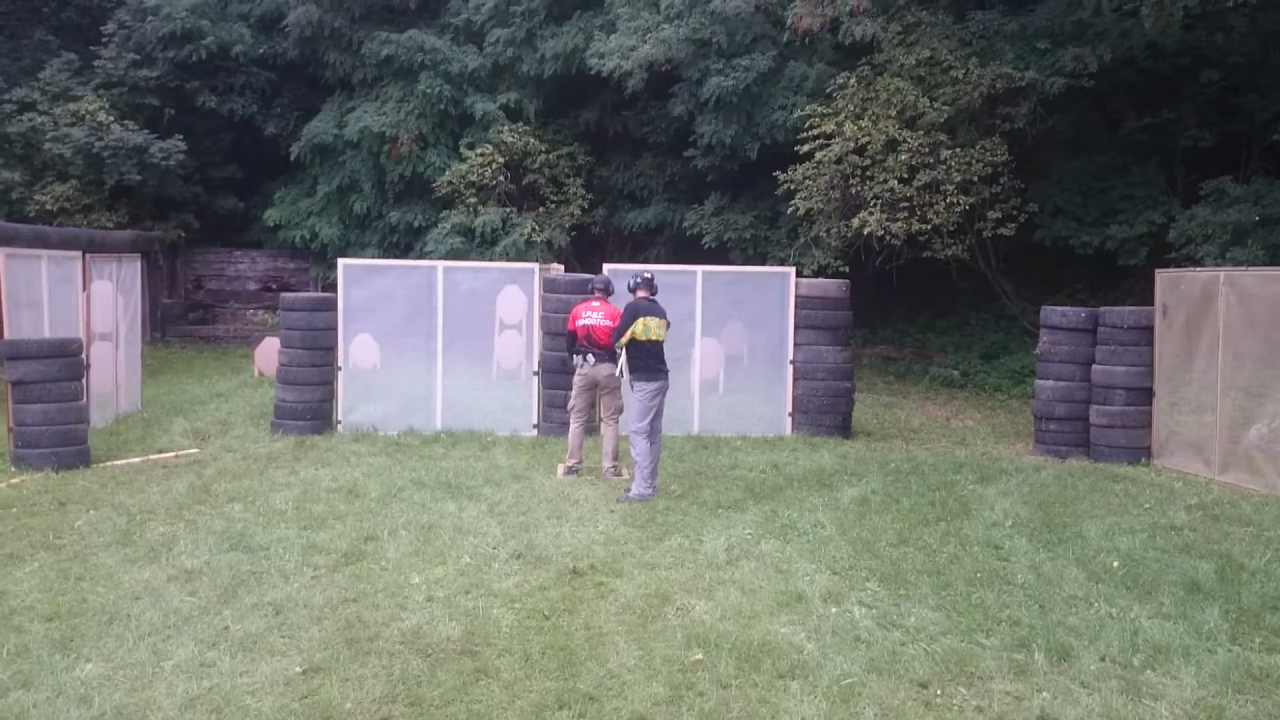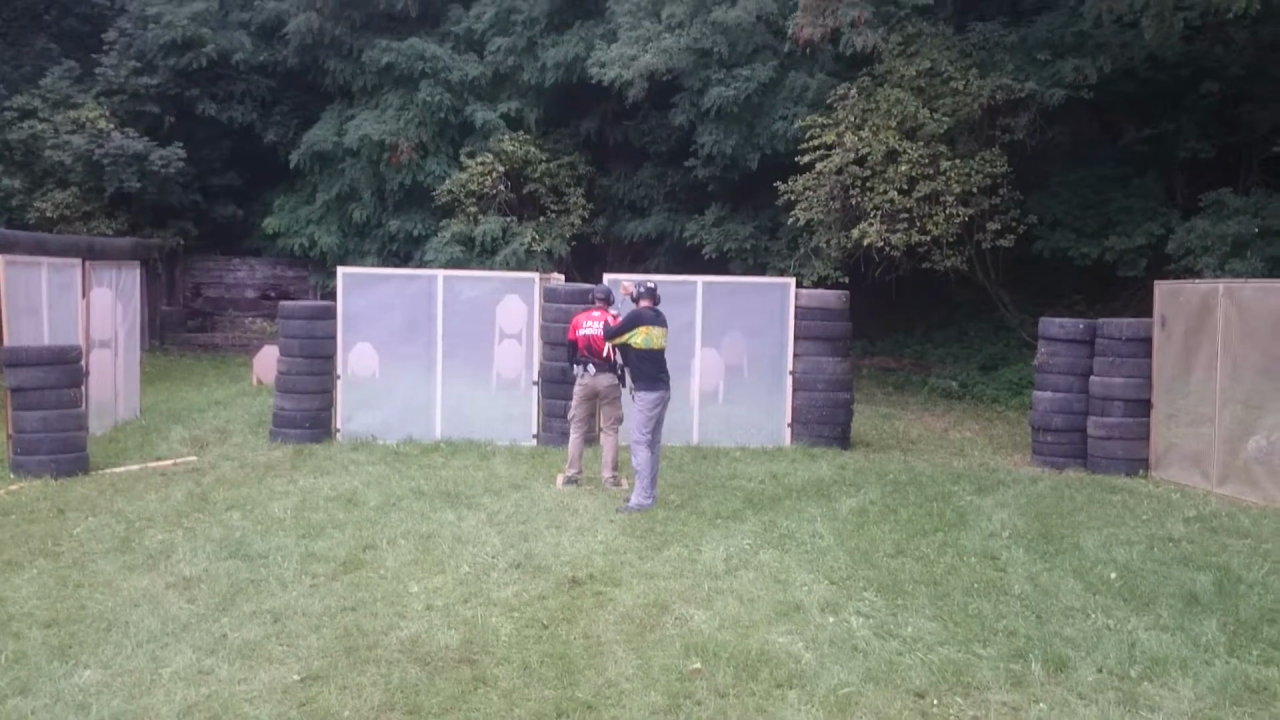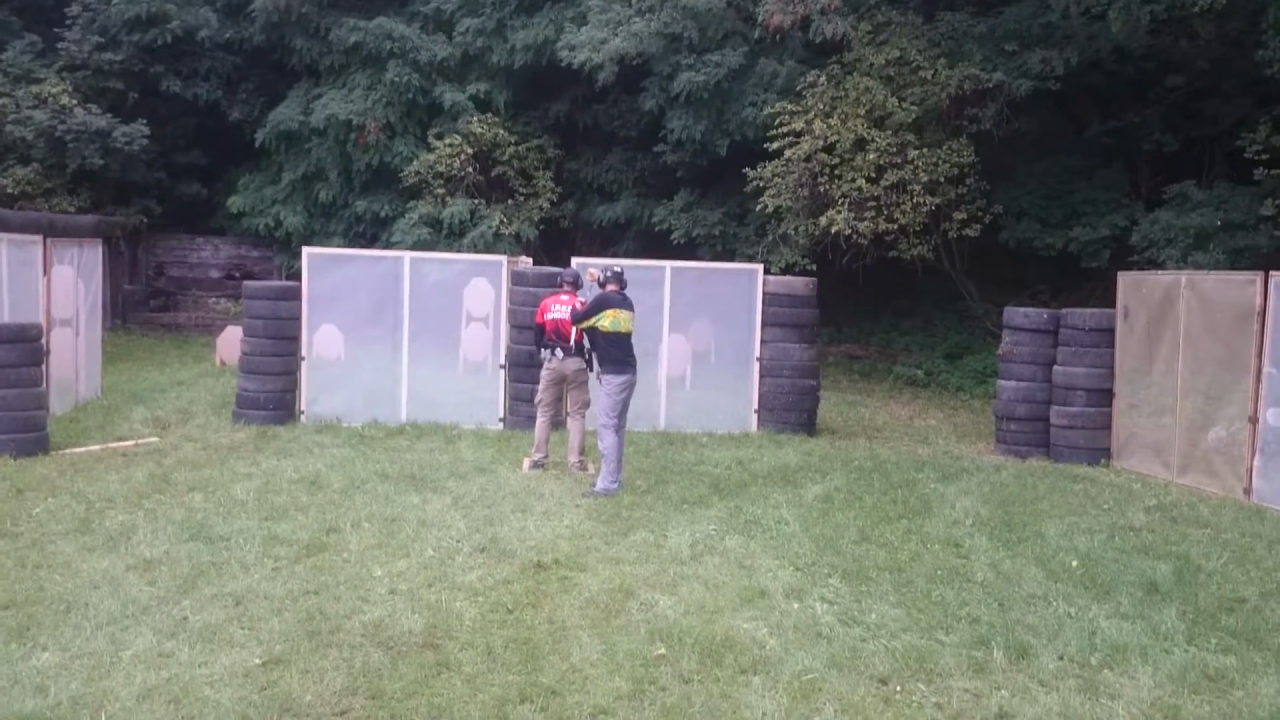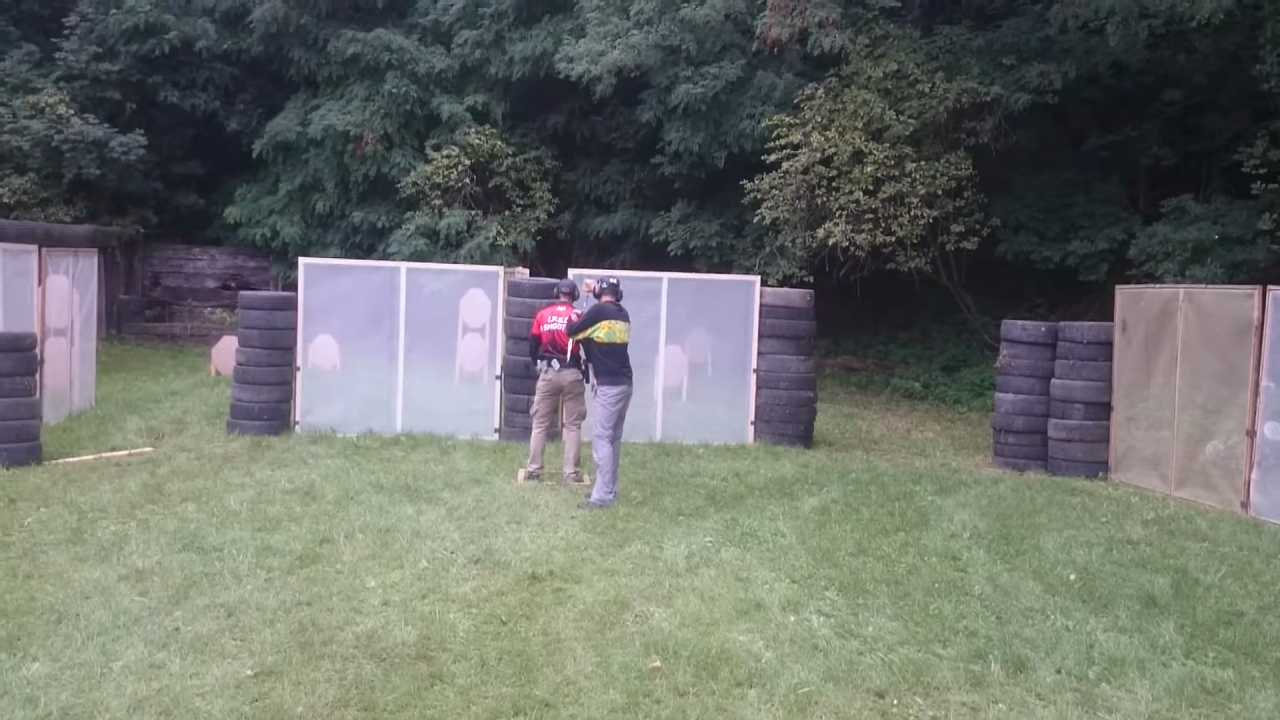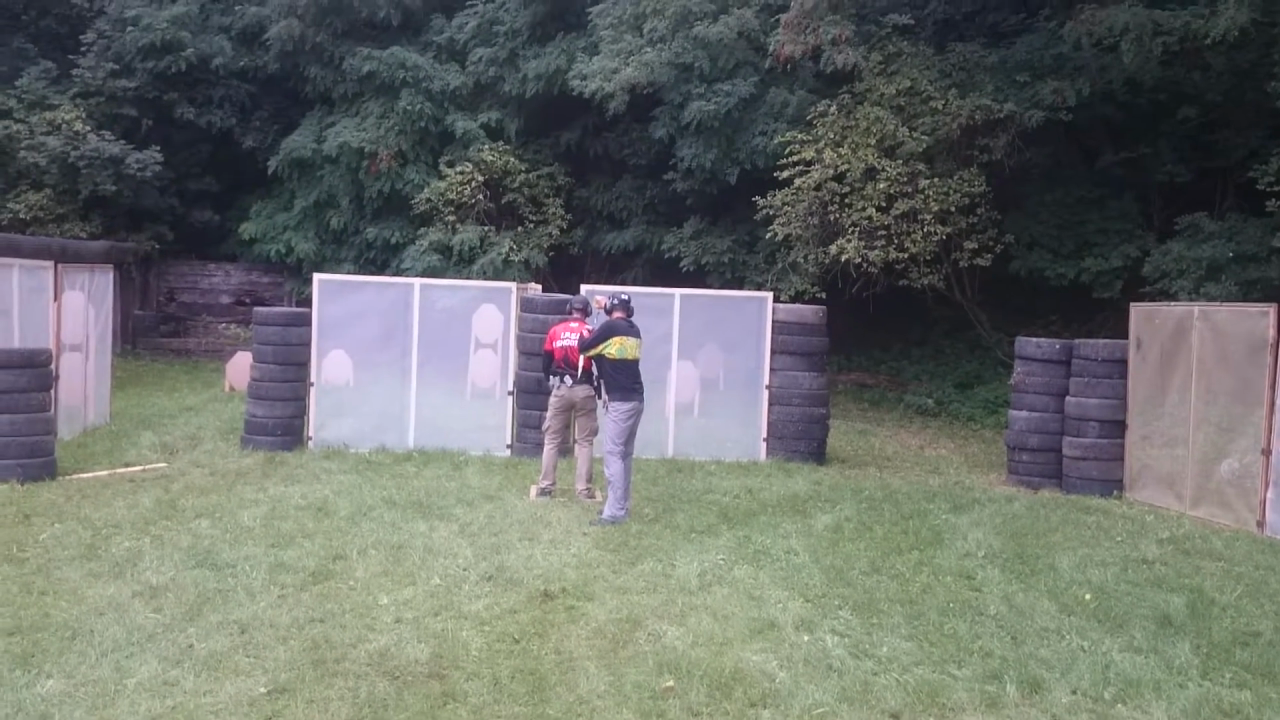
dt=0.5s
person 1, frame 1
left shoulder: (634, 307)
right shoulder: (659, 310)
left elbow: (617, 339)
left wrist: (623, 343)
left hip: (645, 380)
right hip: (660, 377)
left knee: (638, 433)
right knee: (653, 433)
left ankle: (642, 489)
right ankle: (649, 484)
person 1, frame 2
left shoulder: (637, 315)
right shoulder: (660, 318)
left elbow: (609, 336)
right wrist: (633, 291)
left hip: (647, 390)
right hip: (661, 388)
left knee: (640, 443)
right knee: (653, 443)
left ankle: (642, 500)
right ankle: (648, 494)
person 1, frame 3
left shoulder: (604, 299)
right shoulder: (627, 302)
left elbow: (576, 320)
left wrist: (578, 307)
right wrist: (593, 294)
left hip: (614, 374)
right hip: (628, 371)
left knee: (607, 427)
right knee: (618, 427)
left ankle: (607, 485)
right ankle: (613, 479)
person 1, frame 4
left shoulder: (599, 310)
right shoulder: (622, 313)
left elbow: (571, 332)
left wrist: (575, 319)
left hip: (610, 384)
right hip: (624, 382)
left knee: (601, 437)
right knee: (613, 438)
left ankle: (602, 496)
right ankle: (609, 490)
person 1, frame 5
left shoulder: (611, 326)
right shoulder: (634, 330)
left elbow: (583, 348)
left wrist: (588, 334)
left hip: (621, 400)
right hip: (635, 398)
left knee: (613, 454)
right knee: (624, 455)
left ankle: (614, 512)
right ankle: (621, 507)
person 2, frame 1
left shoulder: (577, 311)
right shoulder: (614, 312)
left elbow: (570, 341)
left hip: (584, 367)
right hip: (608, 368)
left knee: (577, 418)
right knee: (610, 419)
left ankle: (572, 465)
right ankle: (610, 467)
person 2, frame 2
left shoulder: (578, 320)
right shoulder: (614, 321)
left elbow: (571, 350)
right wrist: (623, 371)
left hip: (585, 377)
right hip: (608, 378)
left knee: (577, 428)
right knee: (610, 429)
left ankle: (572, 475)
right ankle: (610, 477)
person 2, frame 3
left shoulder: (546, 304)
right shoulder: (581, 305)
left elbow: (537, 334)
right wrist: (591, 357)
left hip: (552, 362)
right hip: (576, 363)
left knee: (544, 412)
right knee: (577, 414)
left ankle: (538, 459)
right ankle: (576, 461)
person 2, frame 4
left shoulder: (542, 315)
right shoulder: (578, 316)
left elbow: (533, 346)
left wrist: (539, 364)
right wrist: (587, 370)
left hip: (548, 373)
right hip: (572, 374)
left knee: (540, 424)
right knee: (572, 425)
left ankle: (533, 470)
right ankle: (572, 473)
person 2, frame 5
left shoulder: (555, 331)
right shoulder: (590, 332)
left elbow: (546, 362)
left hip: (560, 389)
right hip: (585, 390)
left knee: (552, 440)
right knee: (585, 441)
left ankle: (545, 486)
right ankle: (584, 489)
